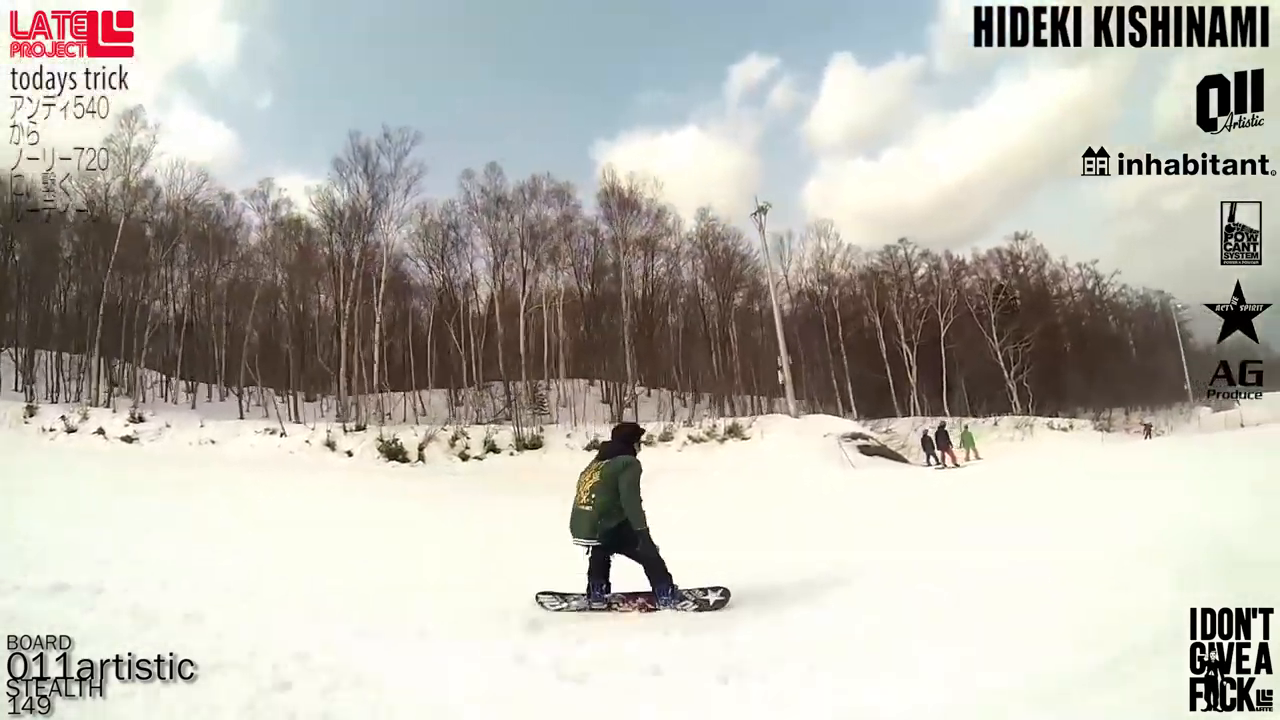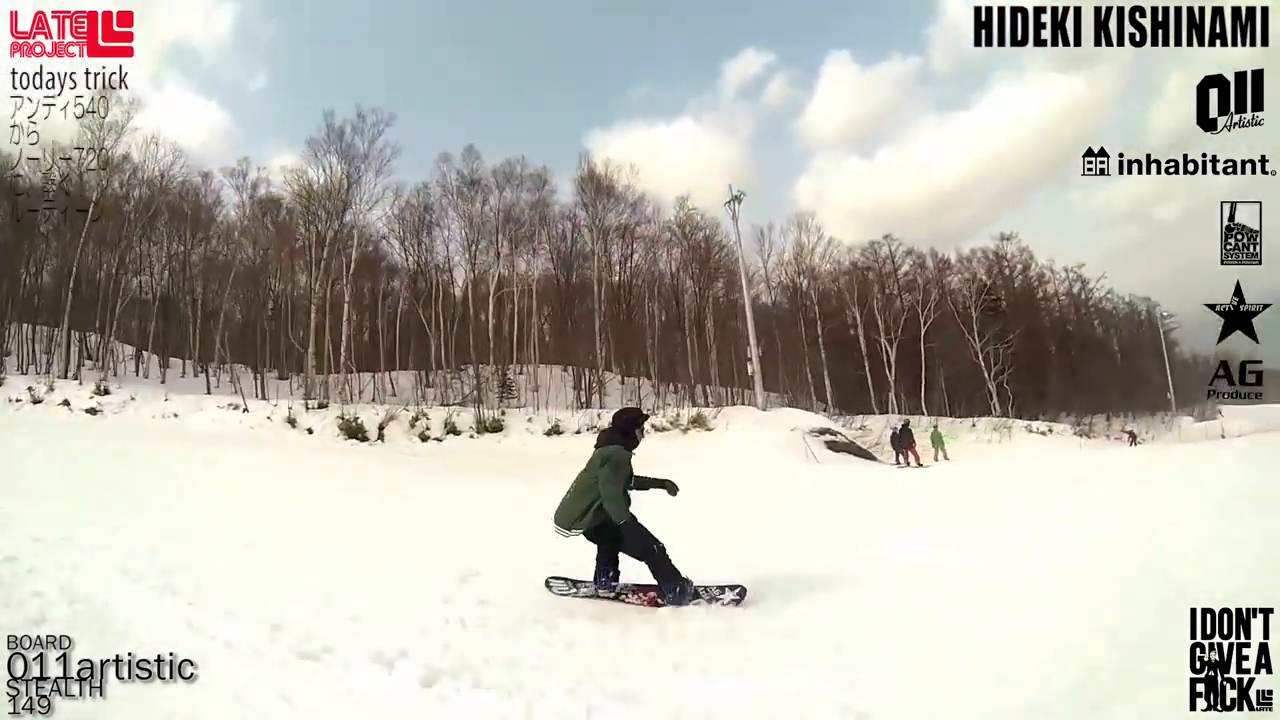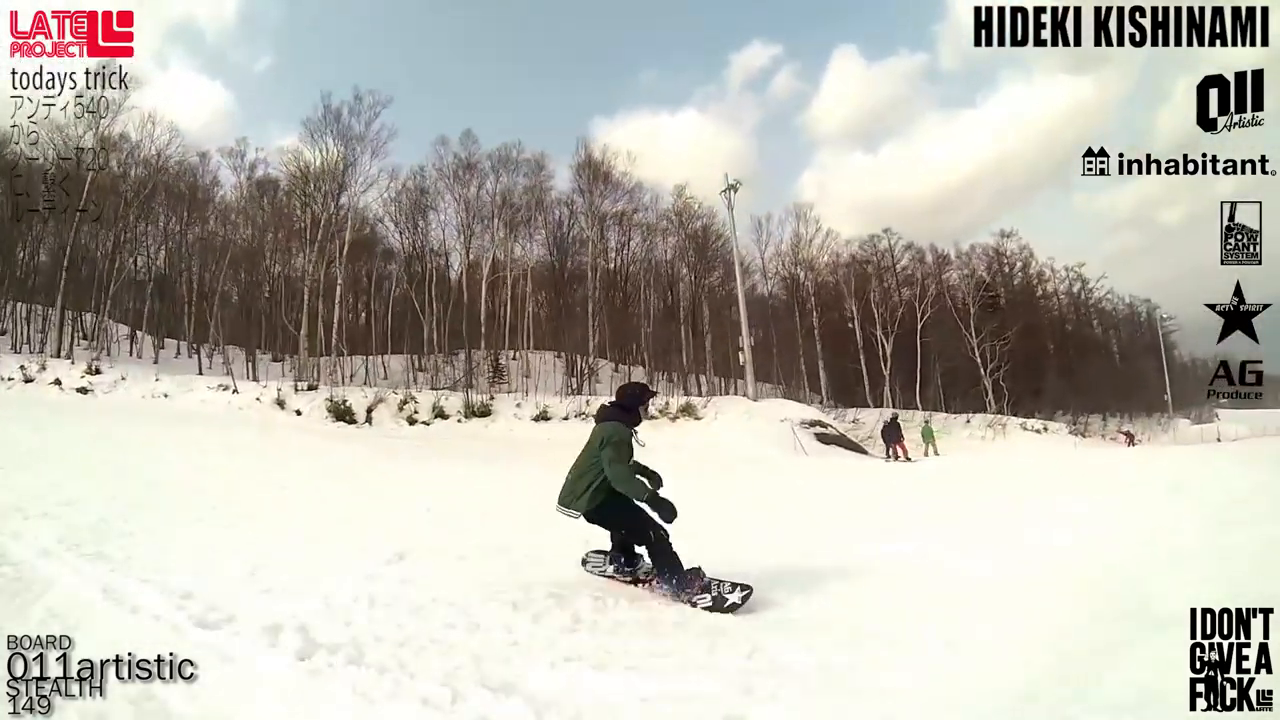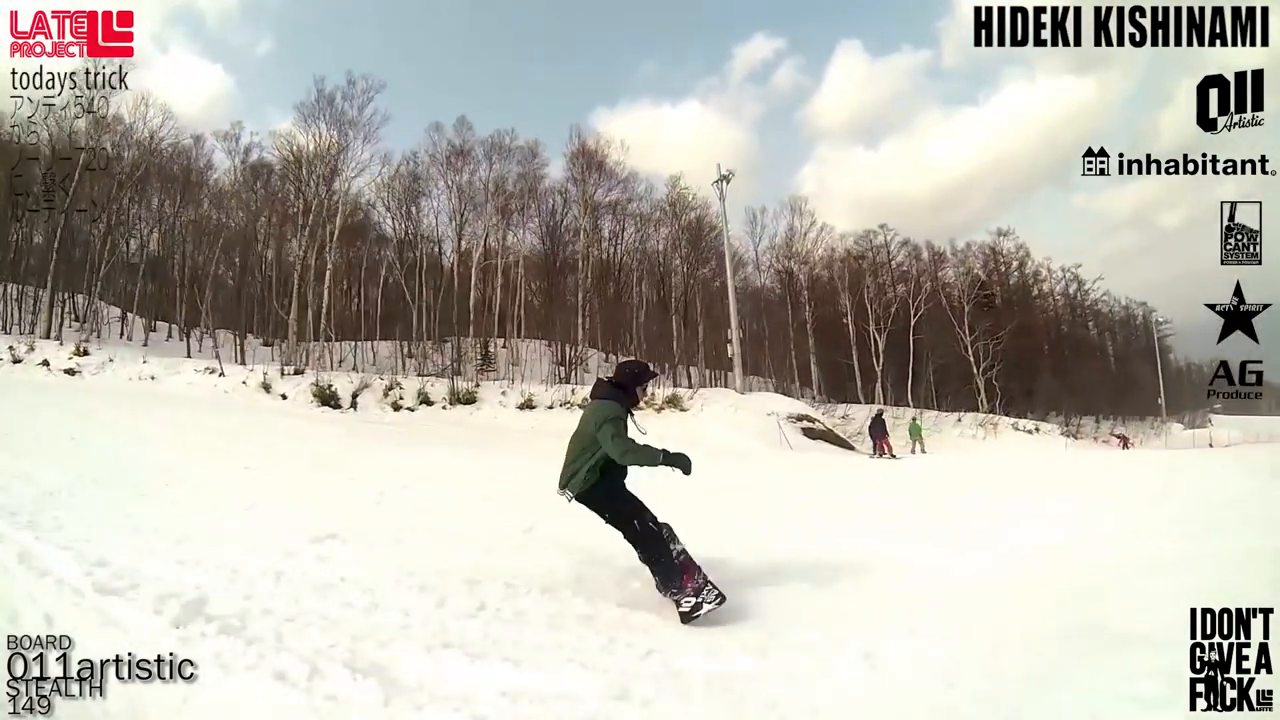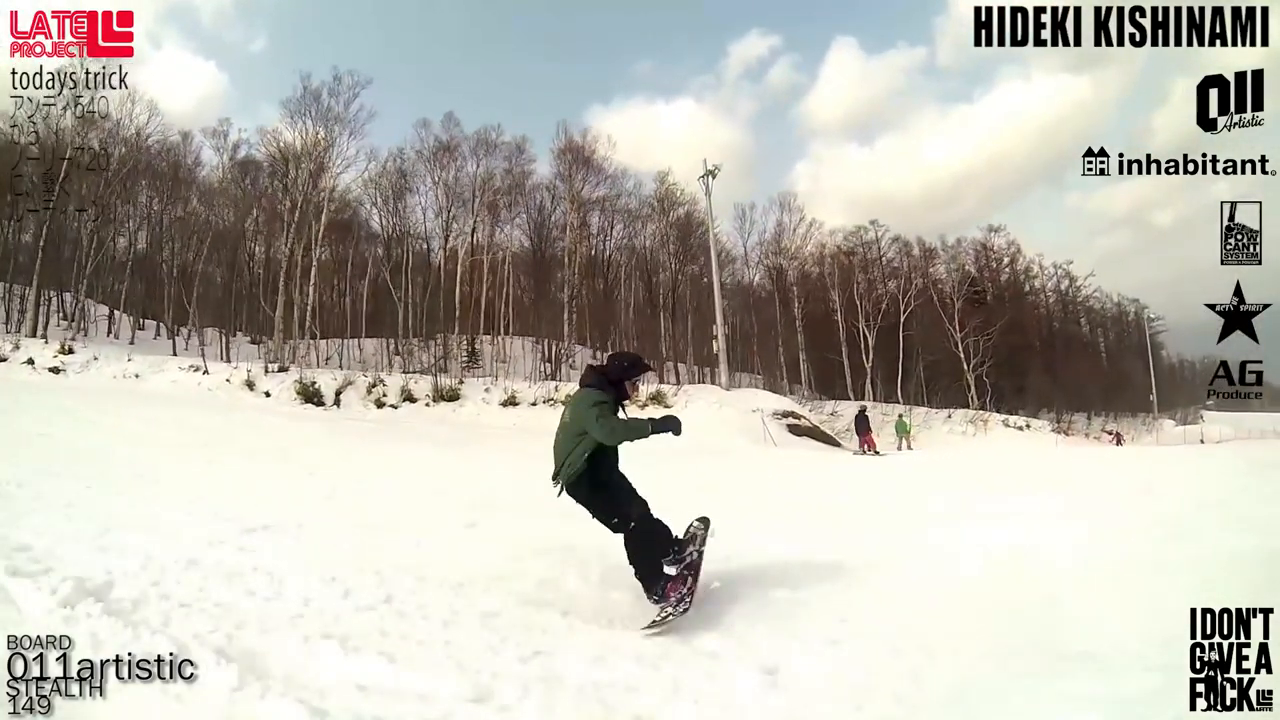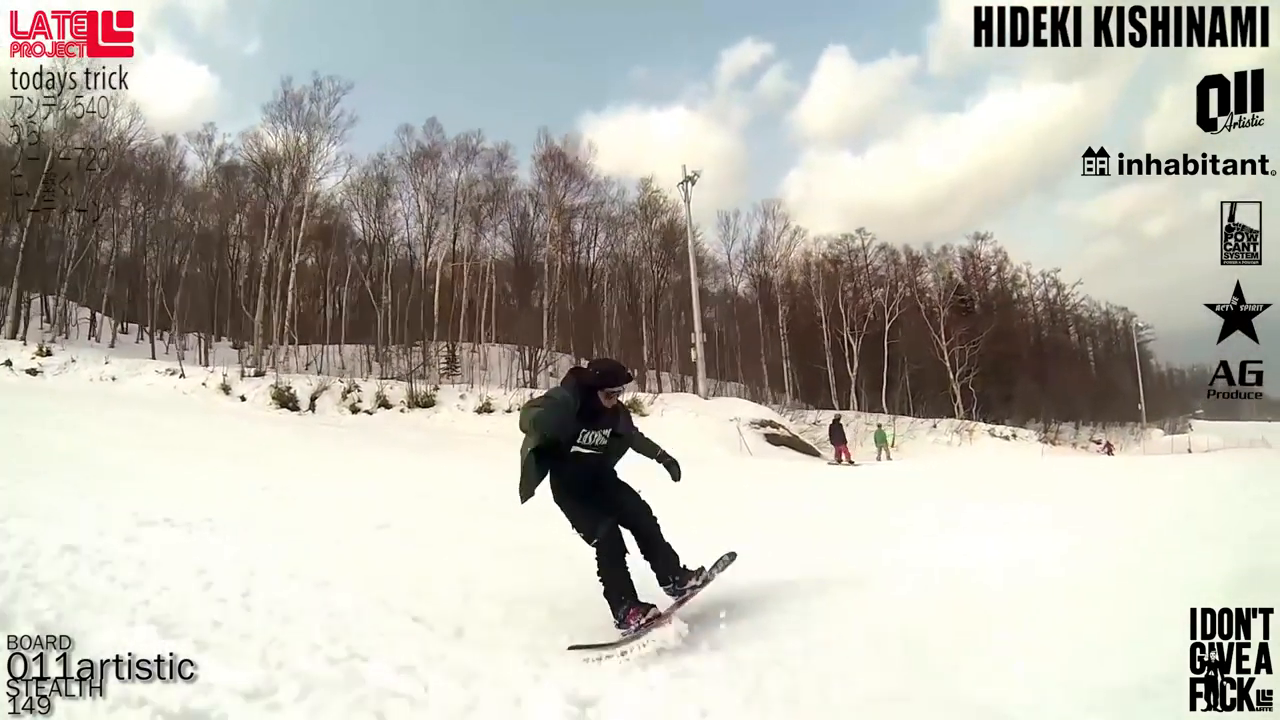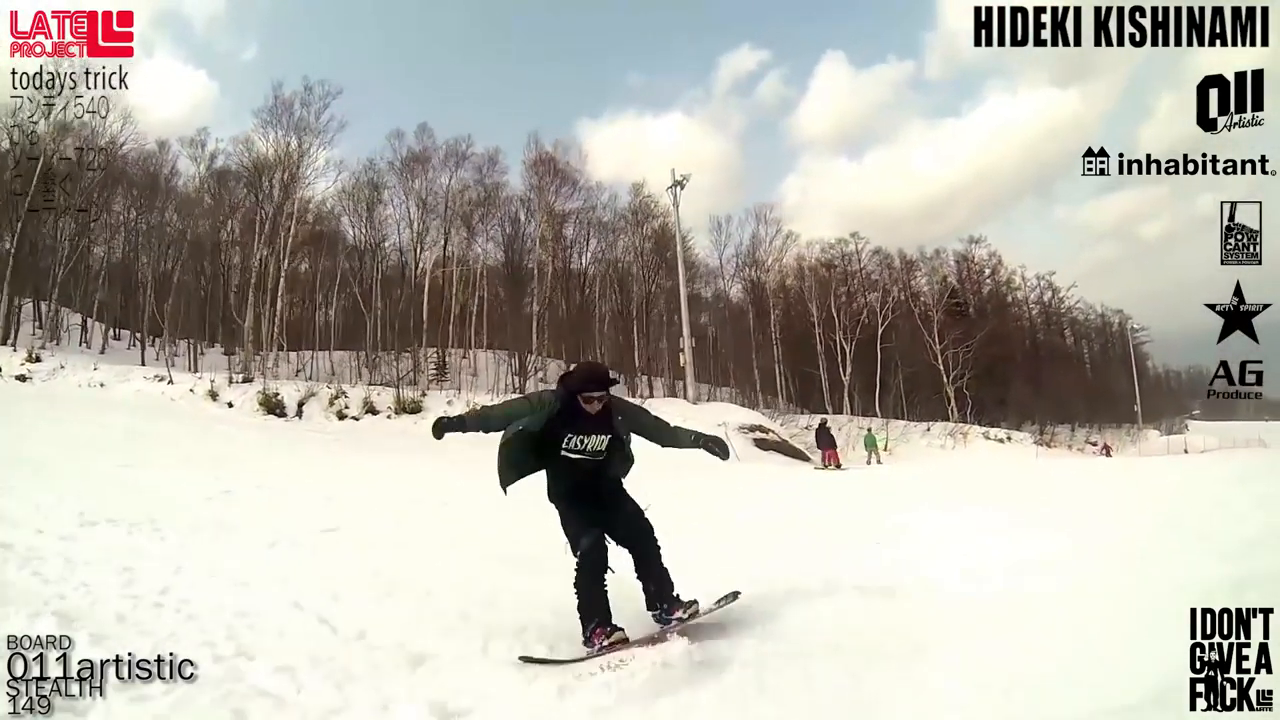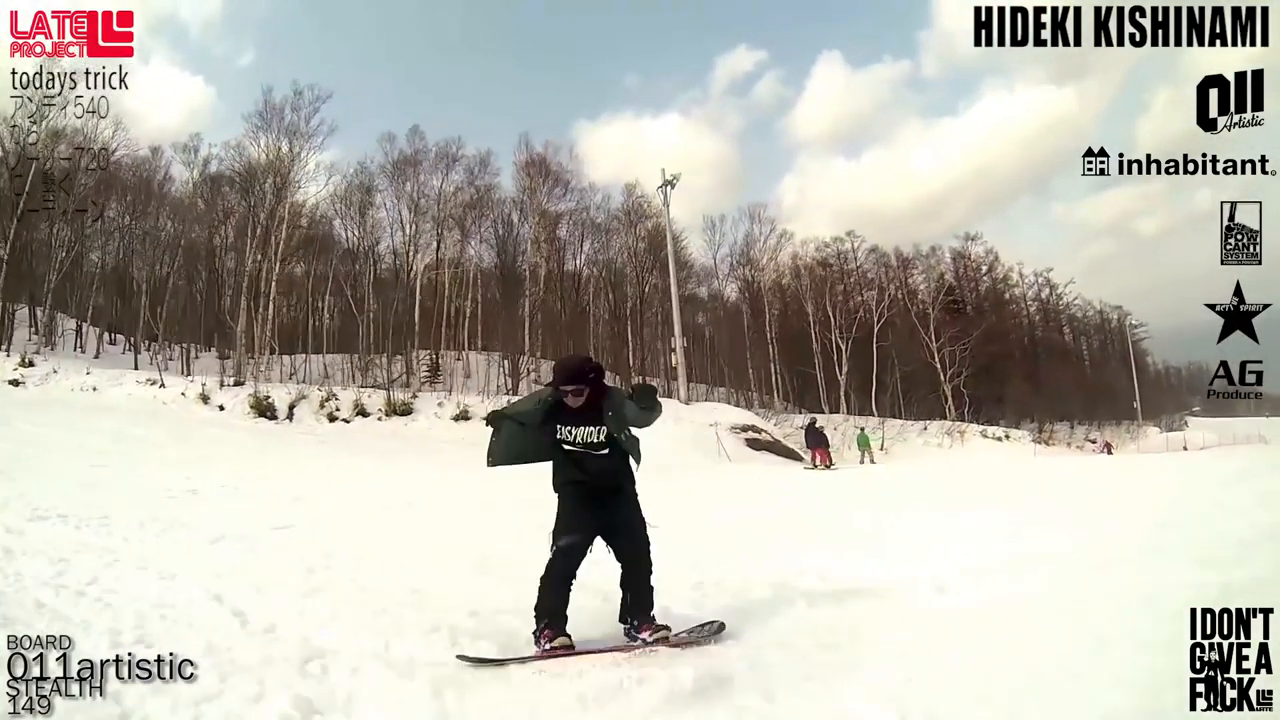
dt=0.2s
person 1, frame 1
left shoulder: (596, 463)
right elbow: (629, 499)
right wrist: (642, 532)
left hip: (585, 526)
right hip: (615, 526)
left knee: (601, 550)
right knee: (649, 555)
person 1, frame 2
left shoulder: (610, 449)
right shoulder: (617, 454)
left elbow: (625, 481)
right elbow: (611, 492)
left wrist: (657, 483)
right wrist: (628, 524)
left hip: (576, 513)
right hip: (593, 519)
left knee: (614, 530)
right knee: (649, 547)
left ankle: (606, 581)
right ankle: (675, 590)
person 1, frame 3
left shoulder: (612, 424)
right shoulder: (616, 432)
right elbow: (619, 474)
left wrist: (644, 471)
right wrist: (653, 499)
left hip: (595, 492)
right hip: (598, 499)
left knee: (627, 517)
right knee: (653, 534)
left ankle: (622, 563)
right ankle: (679, 582)
person 1, frame 4
left shoulder: (606, 402)
right shoulder: (609, 411)
right elbow: (623, 449)
right wrist: (667, 457)
left hip: (600, 475)
right hip: (593, 483)
left knee: (634, 514)
right knee: (643, 524)
left ankle: (656, 550)
right ankle: (673, 581)
person 1, frame 5
left shoulder: (605, 393)
right shoulder: (595, 399)
right elbow: (608, 431)
right wrist: (656, 424)
left hip: (601, 469)
right hip: (583, 477)
left knee: (637, 507)
right knee: (632, 523)
left ankle: (669, 550)
right ankle: (658, 587)
person 1, frame 6
left shoulder: (613, 410)
right shoulder: (566, 399)
left elbow: (631, 435)
right elbow: (532, 413)
left wrist: (662, 456)
right wrist: (544, 421)
left hip: (602, 479)
right hip: (572, 487)
left knee: (643, 519)
right knee: (608, 540)
left ankle: (675, 579)
right ankle: (627, 611)
person 1, frame 7
left shoulder: (617, 410)
right shoulder: (551, 404)
left elbow: (659, 429)
right elbow: (501, 413)
left wrist: (700, 439)
right wrist: (459, 422)
left hip: (608, 489)
right hip: (571, 495)
left knee: (643, 540)
right knee: (591, 554)
left ankle: (664, 607)
right ankle: (596, 629)
person 1, frame 8
left shoulder: (613, 401)
right shoulder: (549, 402)
left elbow: (644, 414)
right elbow: (520, 410)
left wrist: (647, 398)
right wrist: (500, 416)
left hip: (615, 491)
right hip: (574, 491)
left knee: (636, 553)
right knee: (567, 554)
left ankle: (638, 622)
right ankle: (549, 629)
